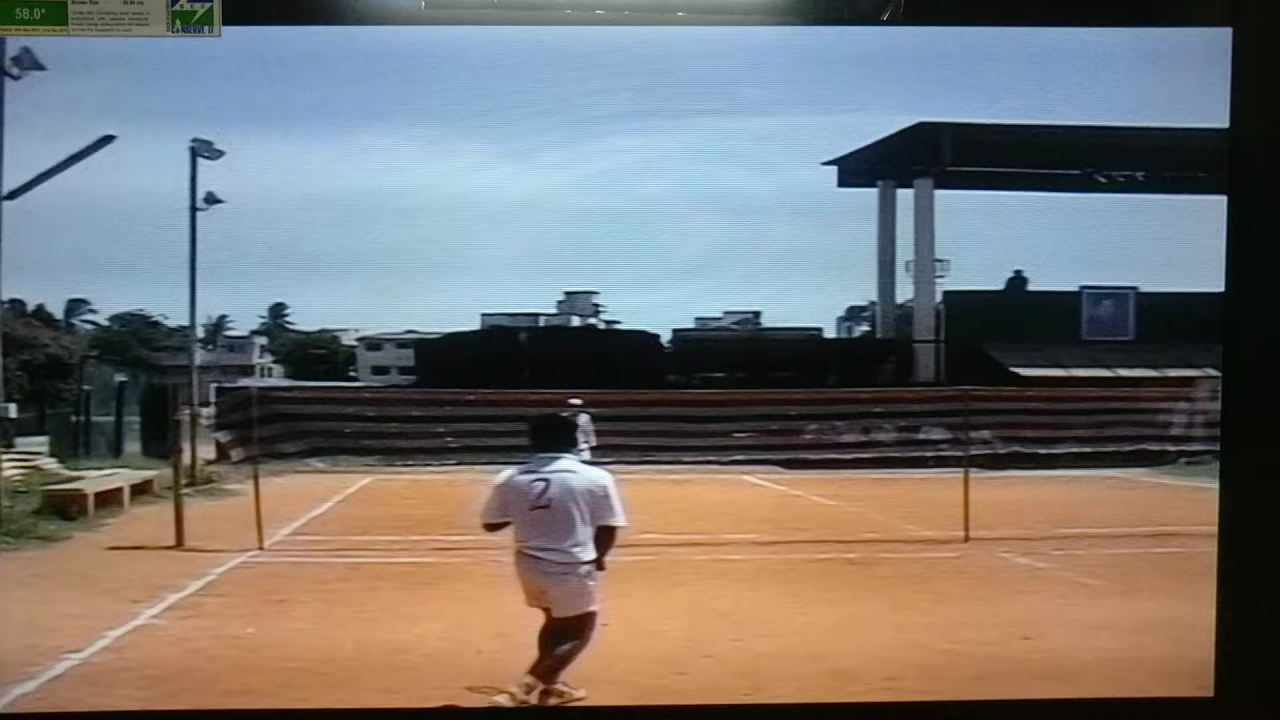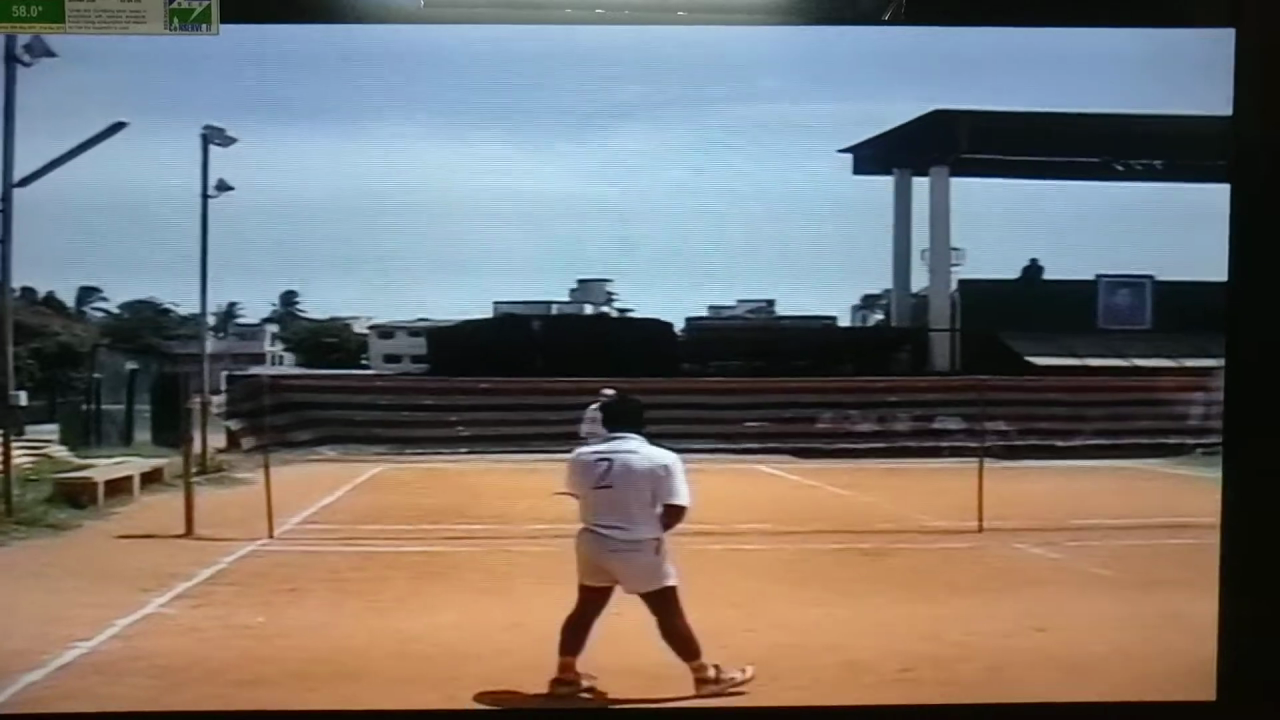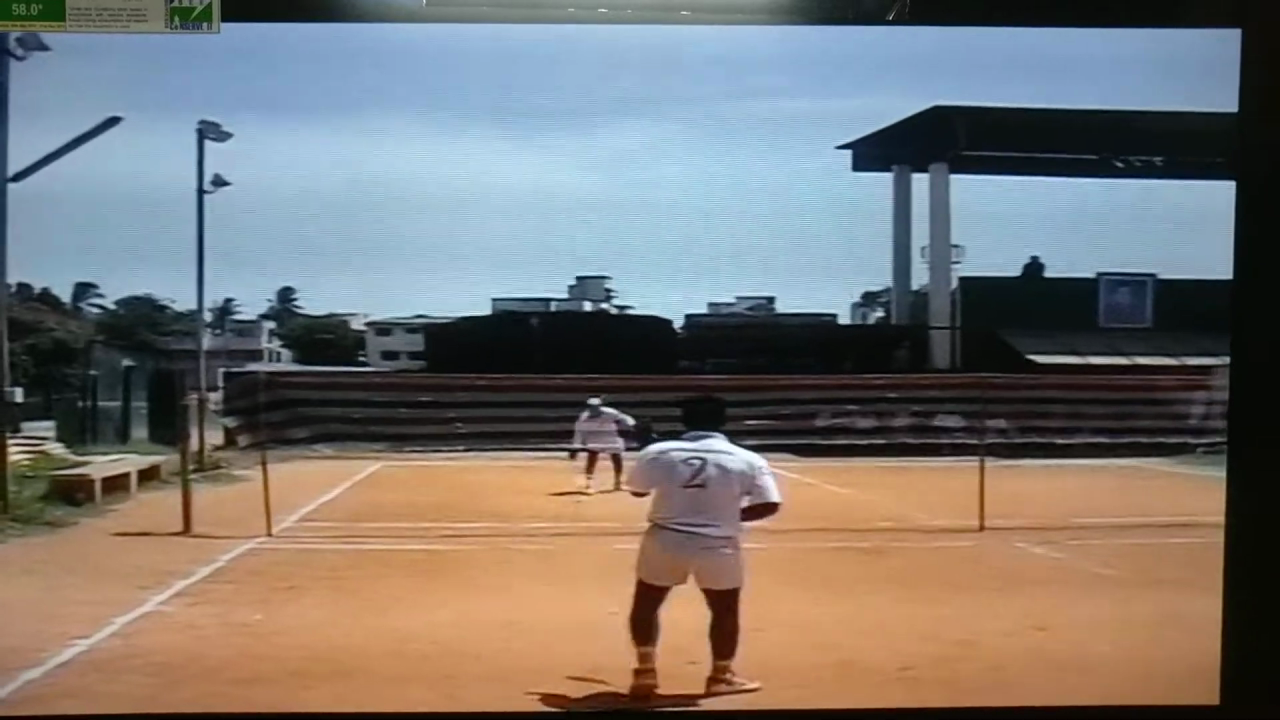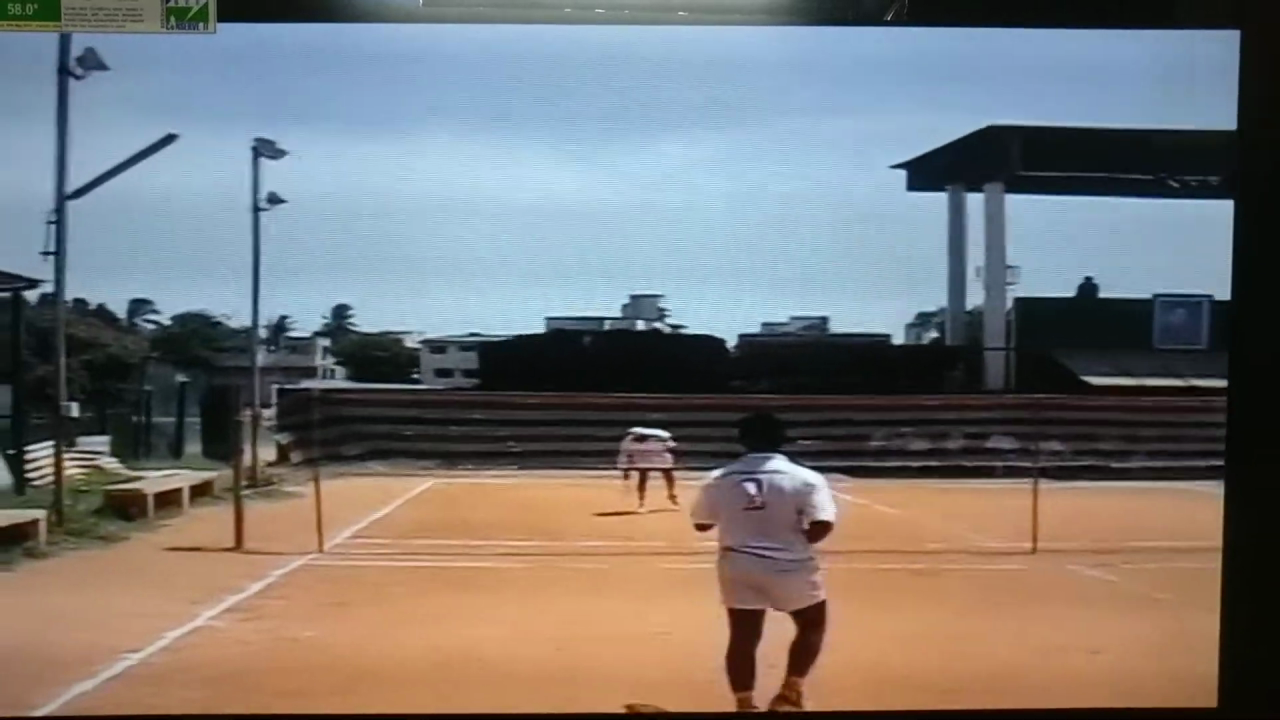
dt=0.4s
person 1, frame 1
left shoulder: (510, 480)
right shoulder: (596, 478)
left elbow: (490, 524)
right elbow: (608, 529)
right wrist: (596, 559)
left hip: (530, 566)
right hip: (573, 569)
left knee: (555, 624)
right knee: (574, 639)
left ankle: (549, 688)
right ankle: (521, 693)
person 1, frame 2
left shoulder: (580, 457)
right shoulder: (662, 459)
right elbow: (675, 511)
right wrist: (654, 530)
left hip: (594, 543)
right hip: (640, 549)
left knee: (586, 609)
right knee: (669, 613)
left ankle: (566, 674)
right ankle: (705, 675)
person 1, frame 3
left shoulder: (657, 453)
right shoulder: (747, 460)
left elbow: (637, 490)
right elbow: (770, 504)
right wrist: (735, 514)
left hip: (665, 541)
right hip: (718, 545)
left knee: (645, 605)
right knee: (725, 611)
left ankle: (646, 670)
right ankle: (721, 675)
person 1, frame 4
left shoulder: (718, 479)
right shoulder: (806, 479)
left elbow: (702, 523)
right elbow: (822, 525)
right wrist: (802, 541)
left hip: (738, 565)
right hip: (791, 567)
left knee: (743, 638)
right knee: (812, 625)
left ankle: (745, 706)
right ankle: (790, 695)
